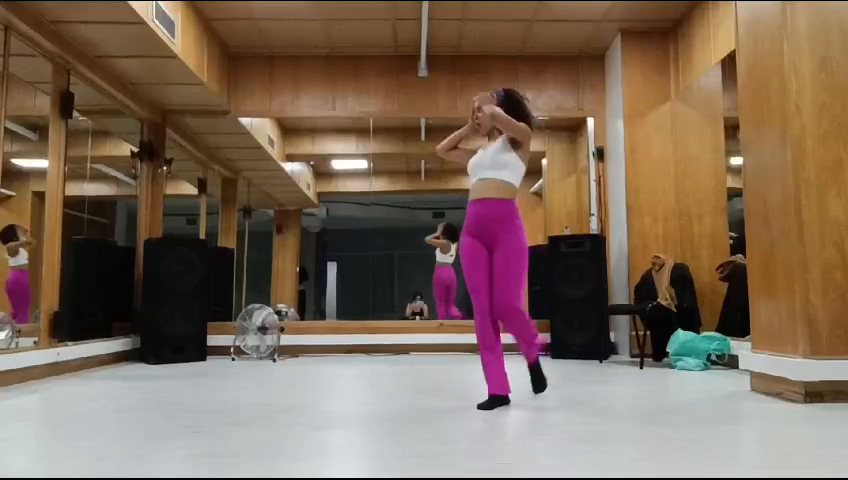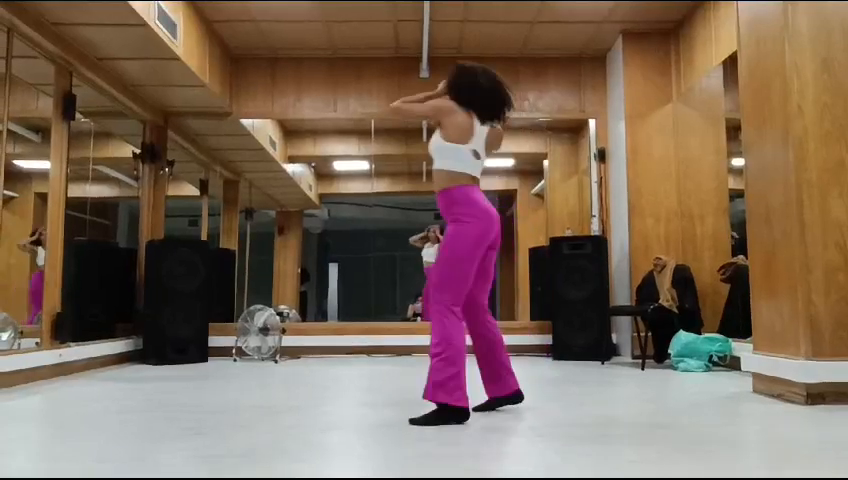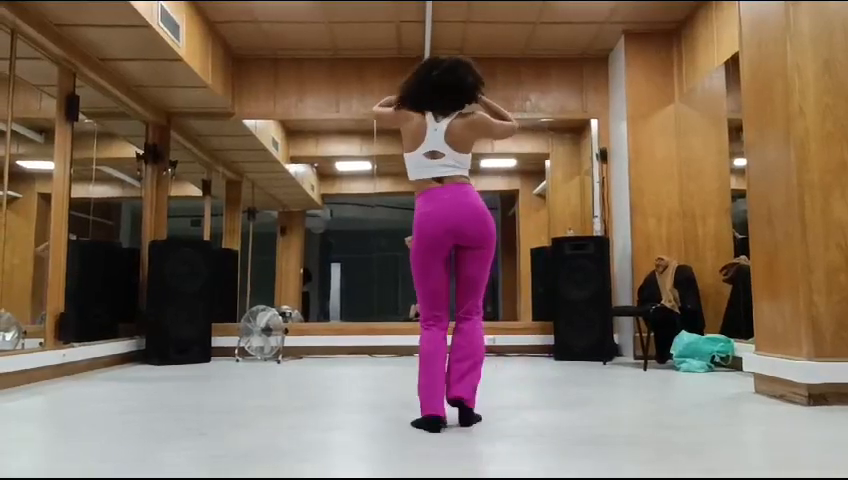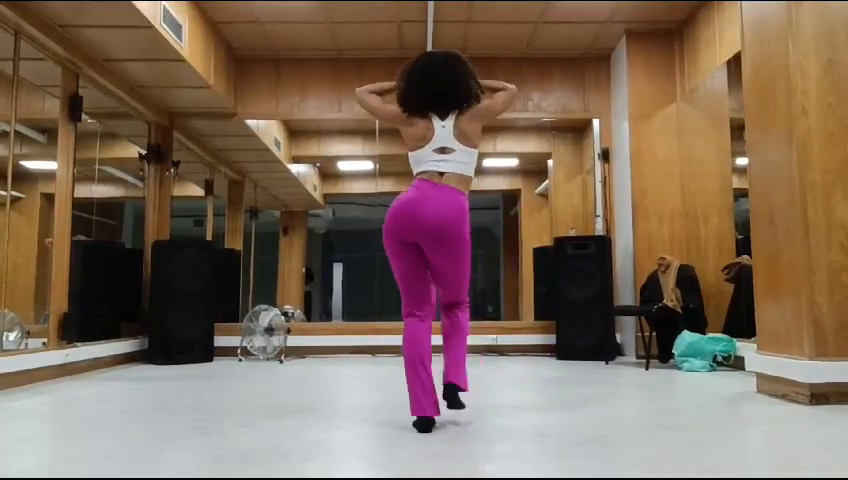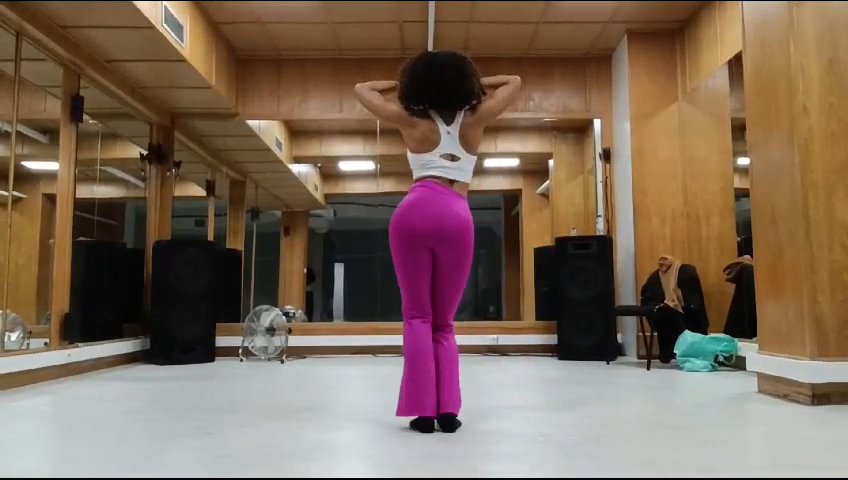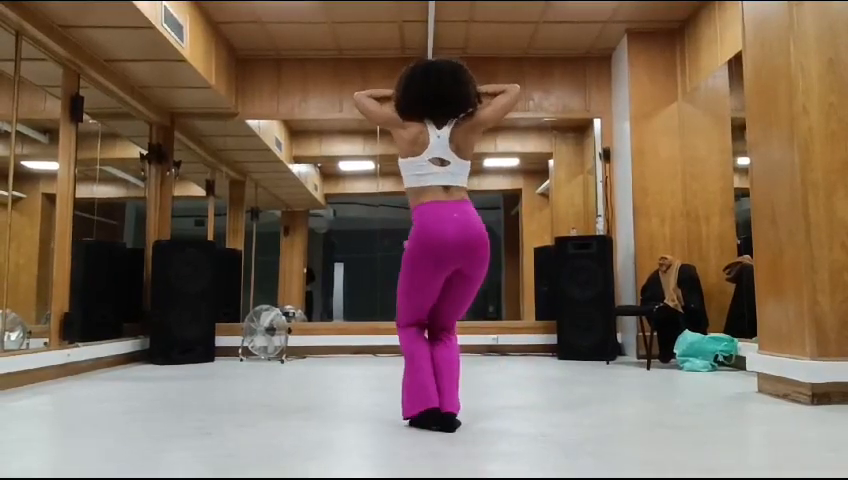
dt=0.3s
person 1, frame 1
left shoulder: (518, 136)
right shoulder: (477, 152)
left elbow: (503, 119)
right elbow: (442, 150)
left wrist: (489, 107)
right wrist: (470, 127)
left hip: (506, 225)
right hip: (472, 229)
left knee: (509, 306)
right knee: (483, 311)
left ankle: (531, 353)
right ankle: (497, 388)
person 1, frame 2
left shoulder: (449, 109)
right shoulder: (490, 129)
left elbow: (397, 107)
left wrist: (435, 94)
right wrist: (489, 107)
left hip: (466, 215)
right hip: (479, 214)
left knee: (442, 305)
right knee: (476, 309)
left ankle: (451, 401)
right ankle: (505, 387)
person 1, frame 3
left shoulder: (408, 118)
right shoulder: (471, 121)
left elbow: (377, 109)
right elbow: (511, 126)
left wrist: (411, 96)
right wrist: (481, 99)
left hip: (430, 216)
right hip: (472, 211)
left knee: (433, 319)
right knee: (469, 313)
left ankle: (433, 411)
right ankle: (462, 399)
person 1, frame 4
left shoulder: (410, 121)
right shoulder: (473, 116)
left elbow: (362, 93)
right elbow: (510, 90)
left wrist: (400, 84)
right wrist: (473, 83)
left hip: (405, 209)
right hip: (449, 214)
left knee: (417, 312)
right knee: (455, 303)
left ankle: (424, 410)
right ankle: (453, 383)
person 1, frame 5
left shoulder: (411, 122)
right shoulder: (474, 120)
left elbow: (361, 89)
right elbow: (514, 82)
left wrist: (400, 83)
right wrist: (475, 83)
left hip: (415, 212)
right hip: (457, 220)
left knee: (417, 316)
right knee: (443, 323)
left ankle: (422, 411)
right ankle: (448, 411)
person 1, frame 6
left shoulder: (404, 127)
right shoulder: (467, 129)
left elbow: (360, 97)
right elbow: (513, 91)
left wrist: (398, 93)
right wrist: (475, 91)
left hip: (430, 232)
right hip: (471, 230)
left knee: (411, 325)
right knee: (443, 328)
left ankle: (425, 406)
right ankle: (448, 410)
